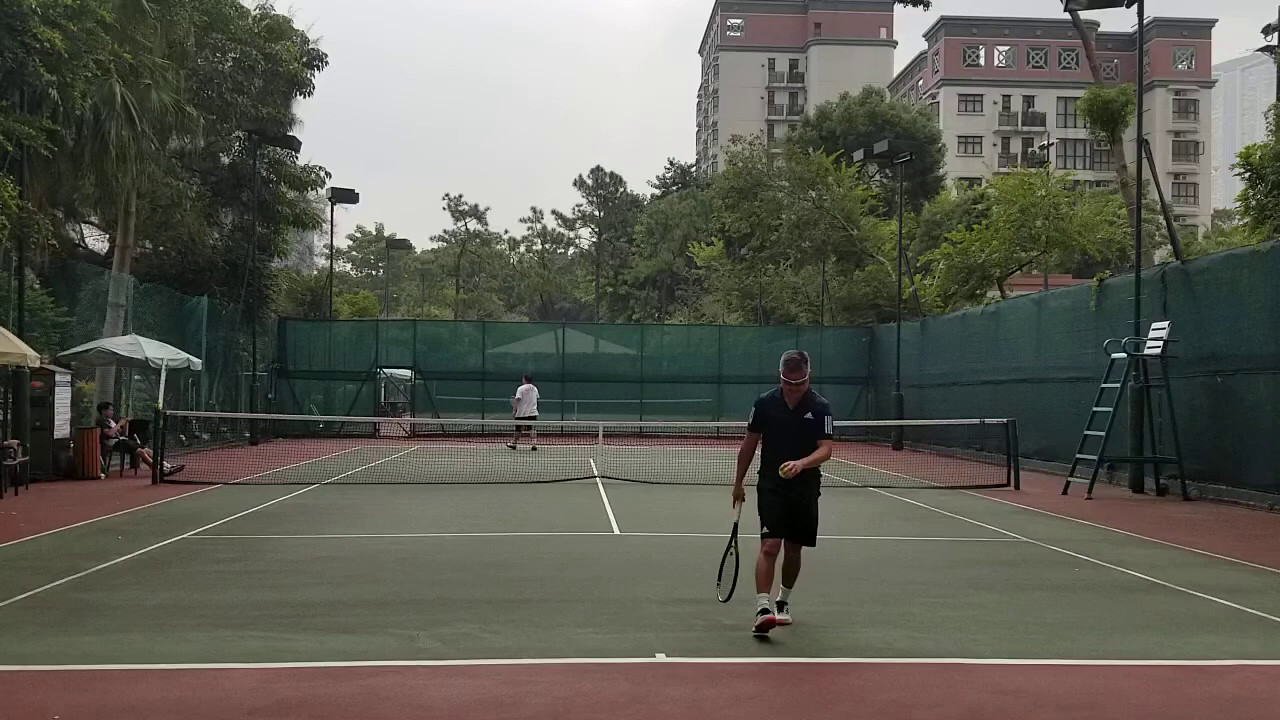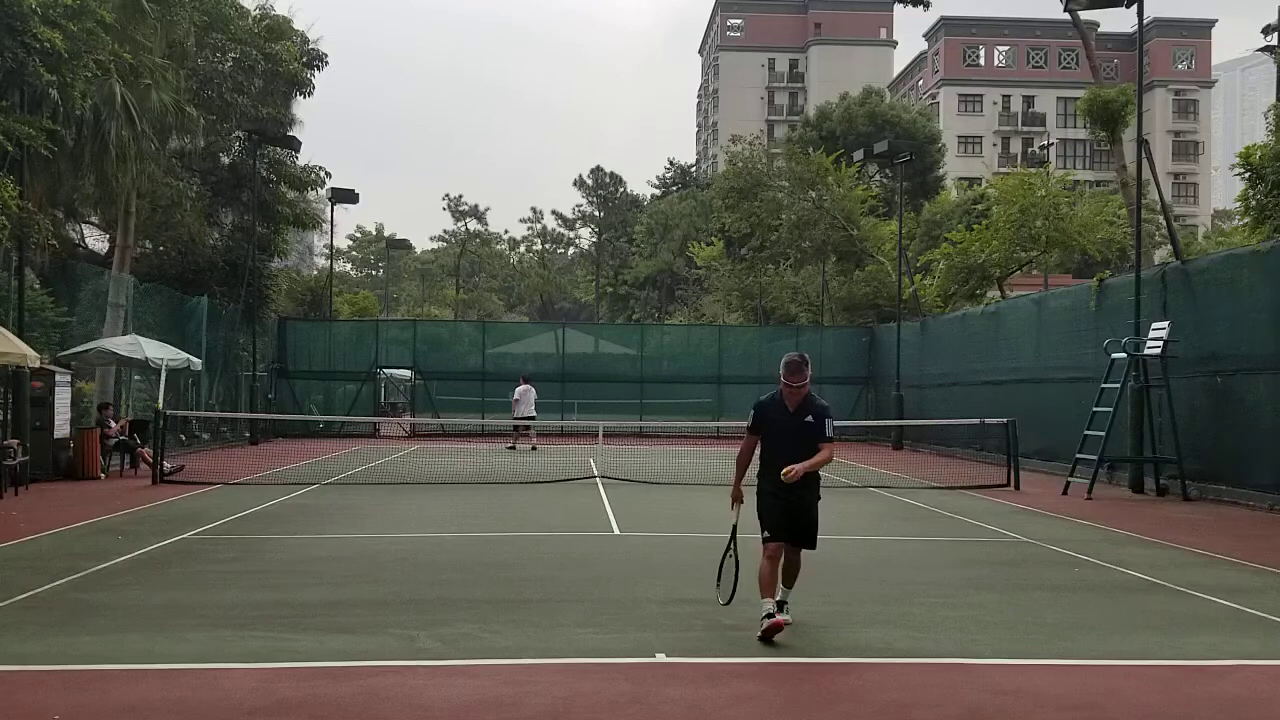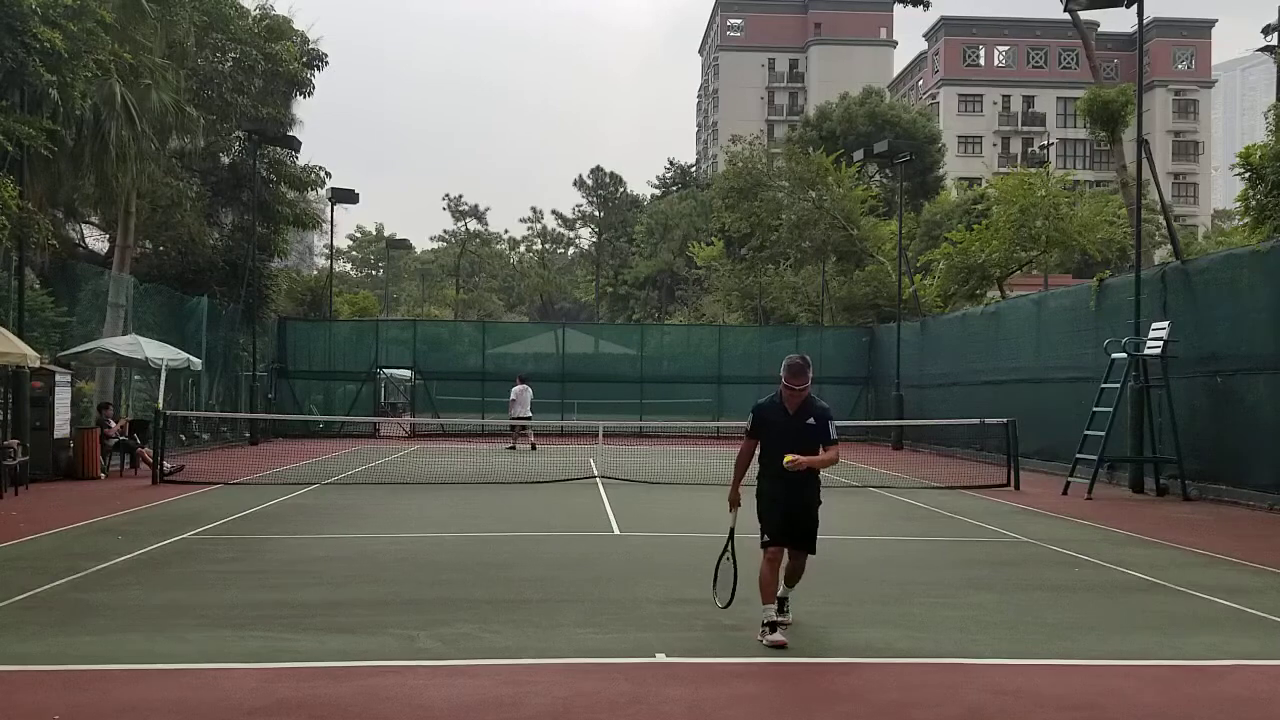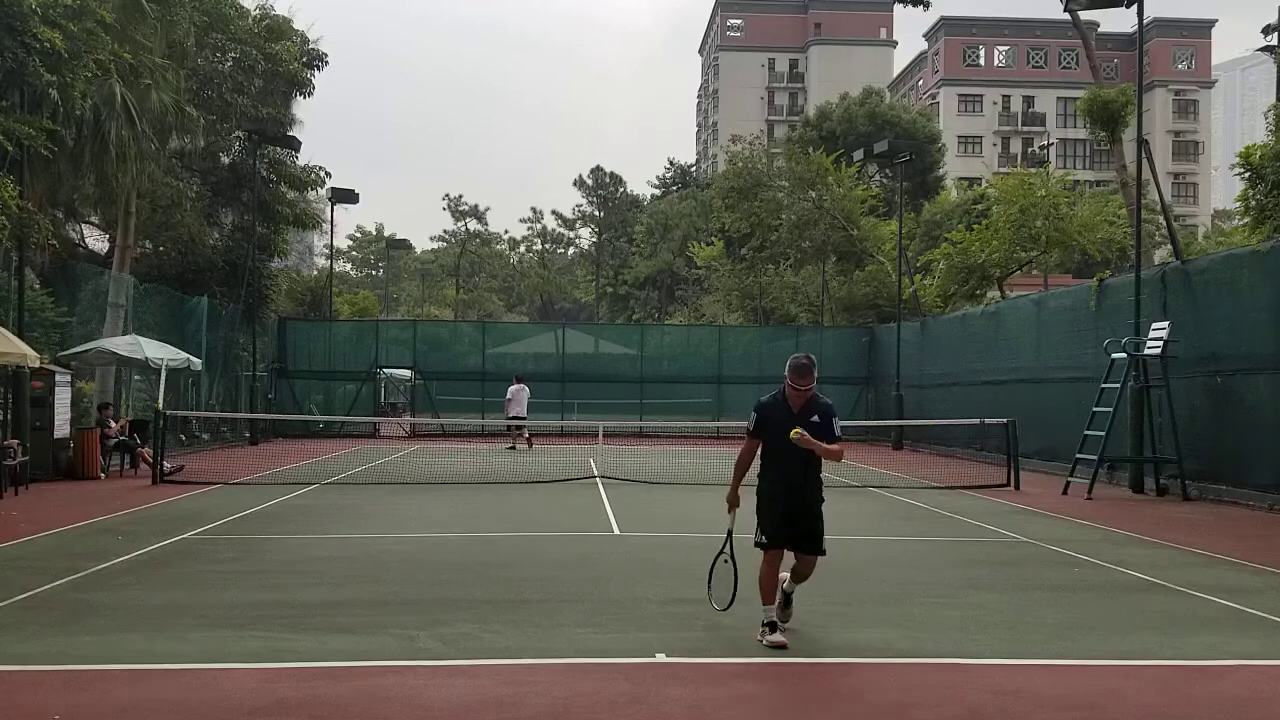
dt=0.1s
person 1, frame 1
left shoulder: (820, 407)
right shoulder: (765, 403)
left elbow: (826, 449)
right elbow: (749, 444)
left wrist: (800, 464)
right wrist: (739, 482)
left hip: (805, 490)
right hip: (771, 487)
left knee: (793, 548)
right knee: (770, 546)
left ankle: (783, 601)
right ankle: (763, 611)
person 1, frame 2
left shoulder: (820, 410)
right shoulder: (764, 406)
left elbow: (827, 453)
right elbow: (748, 447)
left wrist: (802, 467)
right wrist: (737, 484)
left hip: (805, 493)
right hip: (771, 490)
left knee: (793, 551)
right knee: (772, 550)
left ankle: (782, 600)
right ankle: (768, 615)
person 1, frame 3
left shoulder: (820, 412)
right shoulder: (763, 408)
left elbow: (832, 456)
right elbow: (747, 450)
left wrist: (807, 461)
right wrist: (735, 487)
left hip: (806, 497)
right hip: (771, 494)
left knee: (799, 559)
right knee: (773, 553)
left ankle: (783, 595)
right ankle: (769, 623)
person 1, frame 4
left shoulder: (824, 409)
right shoulder: (766, 406)
left elbow: (838, 453)
right elbow: (749, 450)
left wrist: (813, 444)
right wrist: (734, 488)
left hip: (808, 496)
right hip: (772, 494)
left knee: (808, 561)
right knee: (772, 555)
left ankle: (787, 587)
right ankle: (769, 623)
